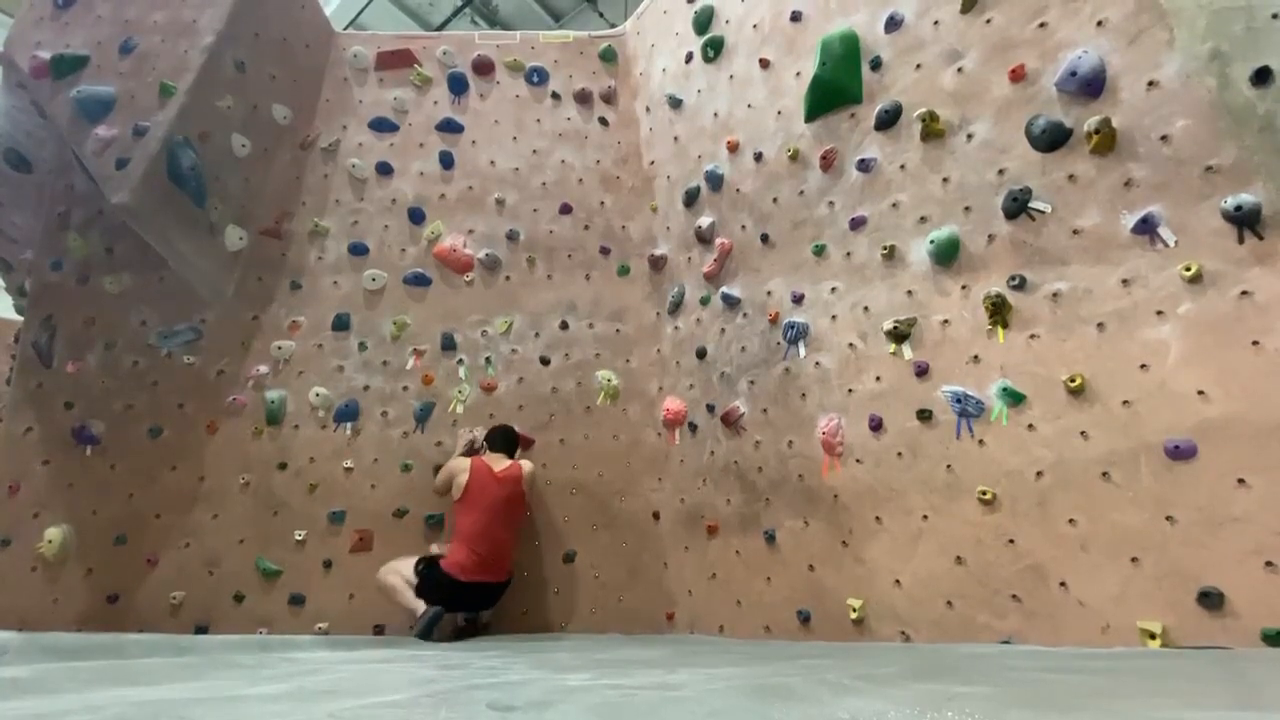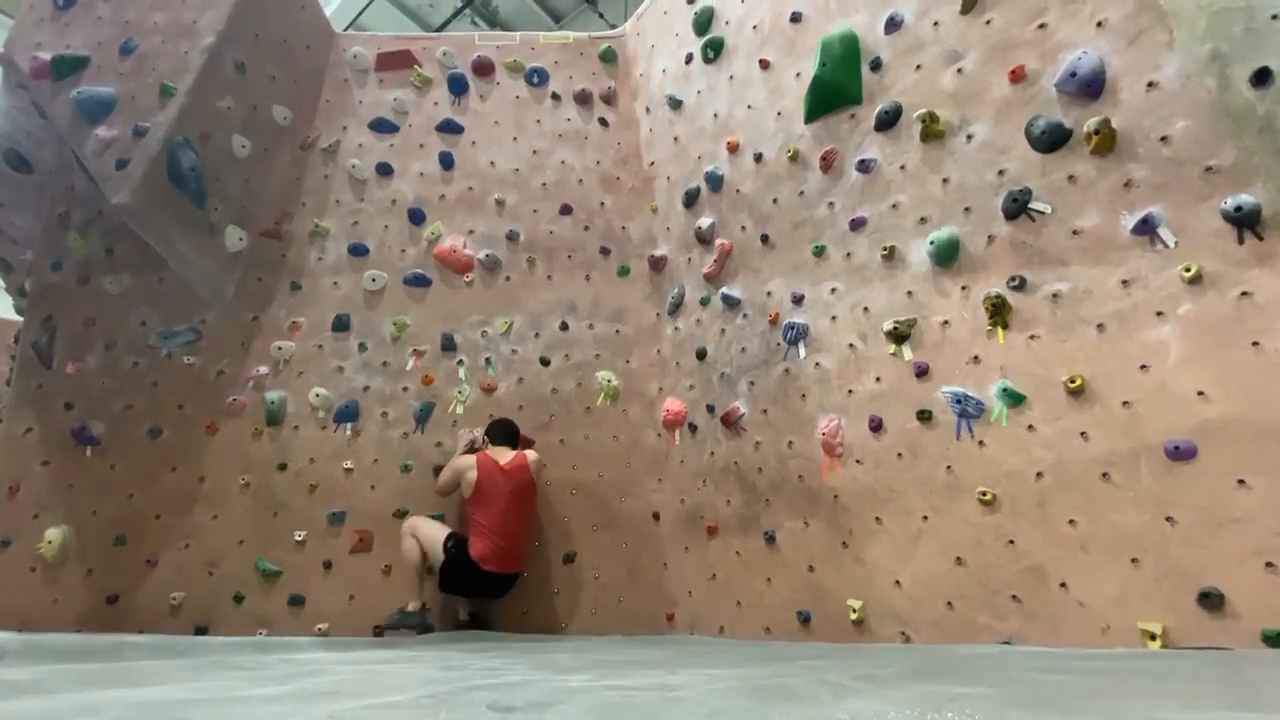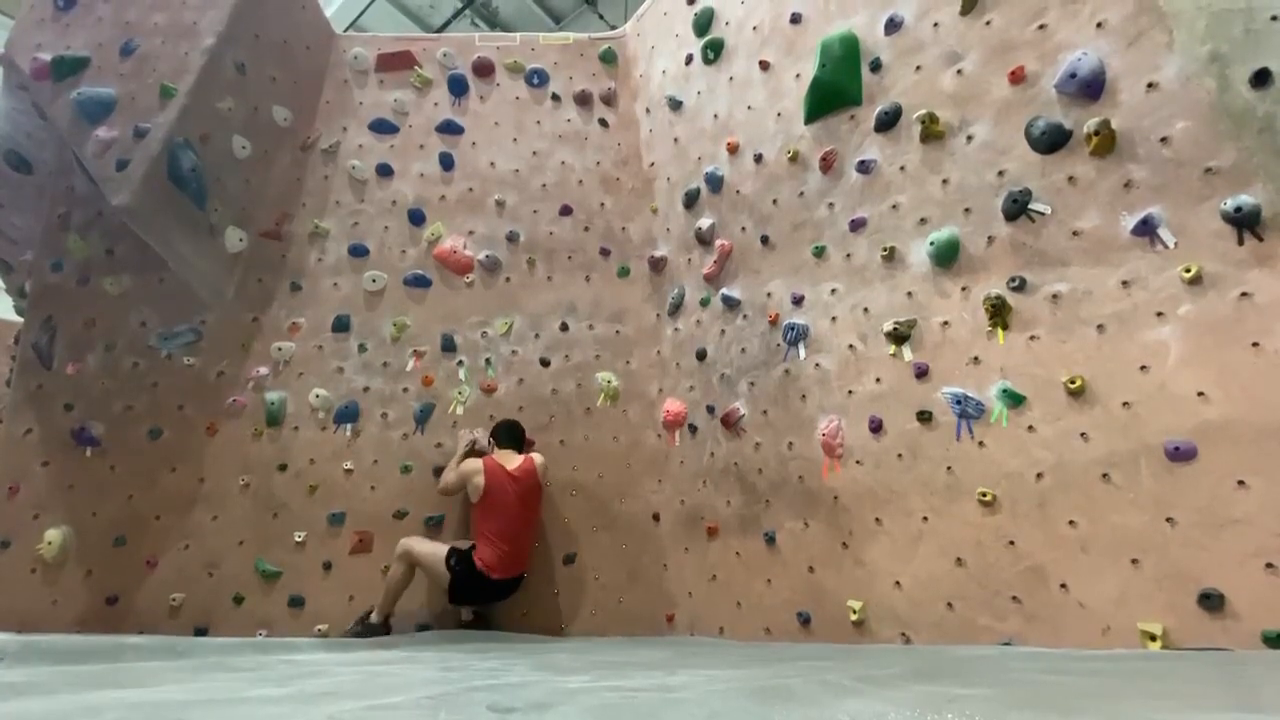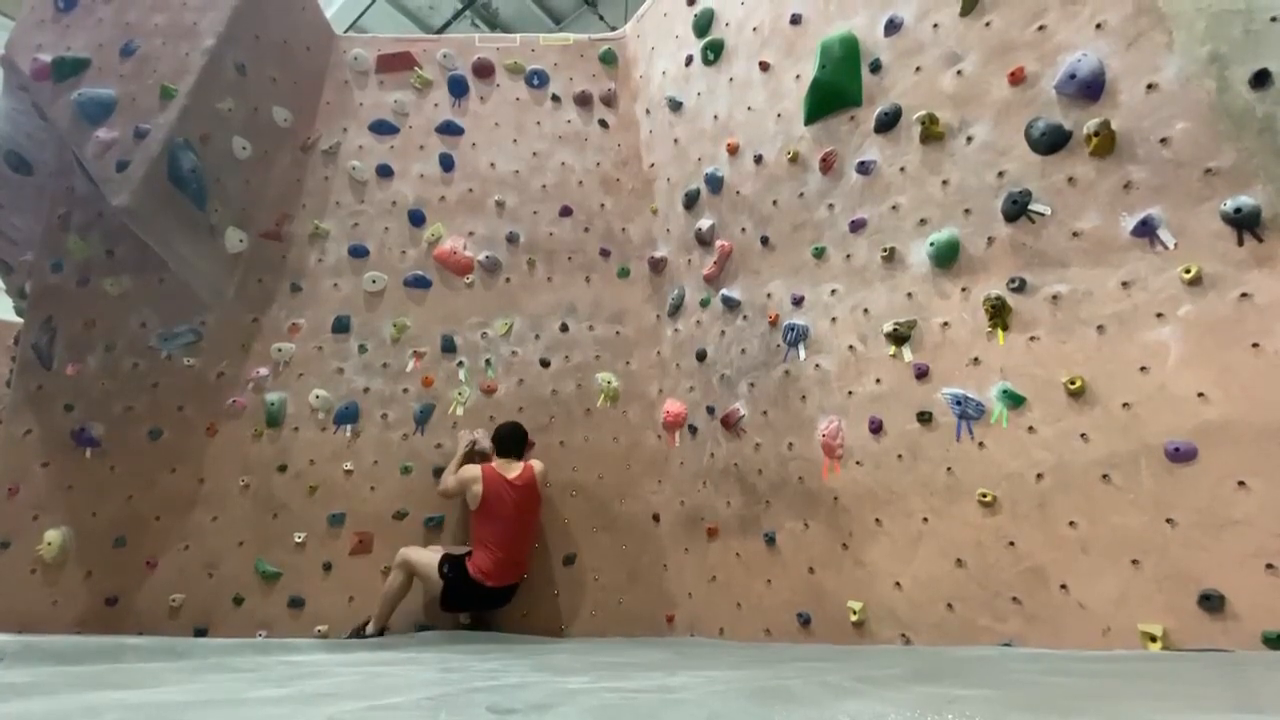
dt=0.2s
person 1, frame 1
left shoulder: (462, 467)
right shoulder: (526, 471)
left elbow: (439, 487)
left wrist: (460, 450)
left hip: (457, 581)
right hip: (495, 588)
left knee: (388, 572)
right knee: (438, 550)
left ankle: (423, 610)
right ankle: (469, 621)
person 1, frame 2
left shoulder: (468, 463)
right shoulder: (532, 460)
left elbow: (441, 488)
left hip: (474, 569)
right hip: (506, 580)
left knee: (413, 525)
left ankle: (414, 608)
right ankle: (475, 616)
person 1, frame 3
left shoulder: (474, 468)
right shoulder: (538, 464)
left elbow: (444, 487)
left wrist: (462, 451)
right wrist: (487, 452)
left hip: (482, 577)
right hip: (512, 581)
left knee: (406, 548)
right knee: (440, 550)
left ankle: (377, 620)
right ankle: (470, 618)
person 1, frame 4
left shoulder: (473, 474)
right shoulder: (537, 471)
left elbow: (444, 488)
left wrist: (461, 451)
right wrist: (485, 454)
left hip: (478, 585)
right hip: (508, 588)
left knee: (405, 557)
right knee: (434, 553)
left ankle: (372, 630)
right ankle: (469, 622)
